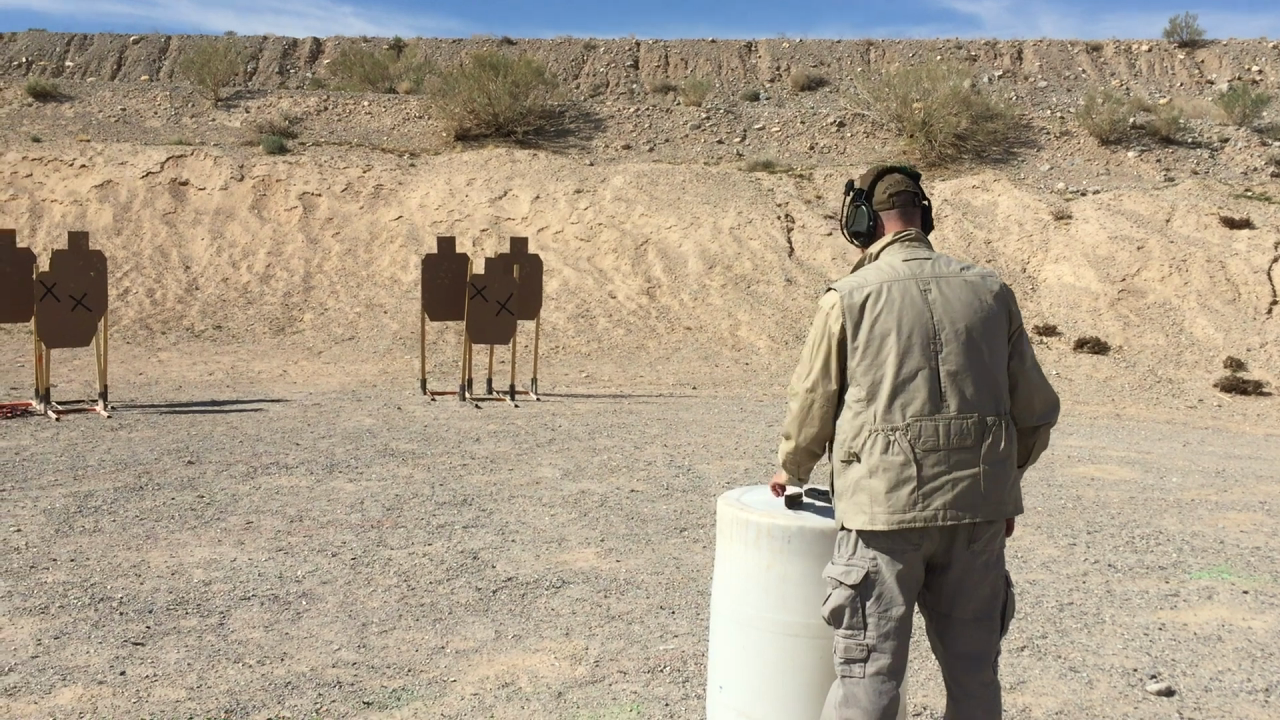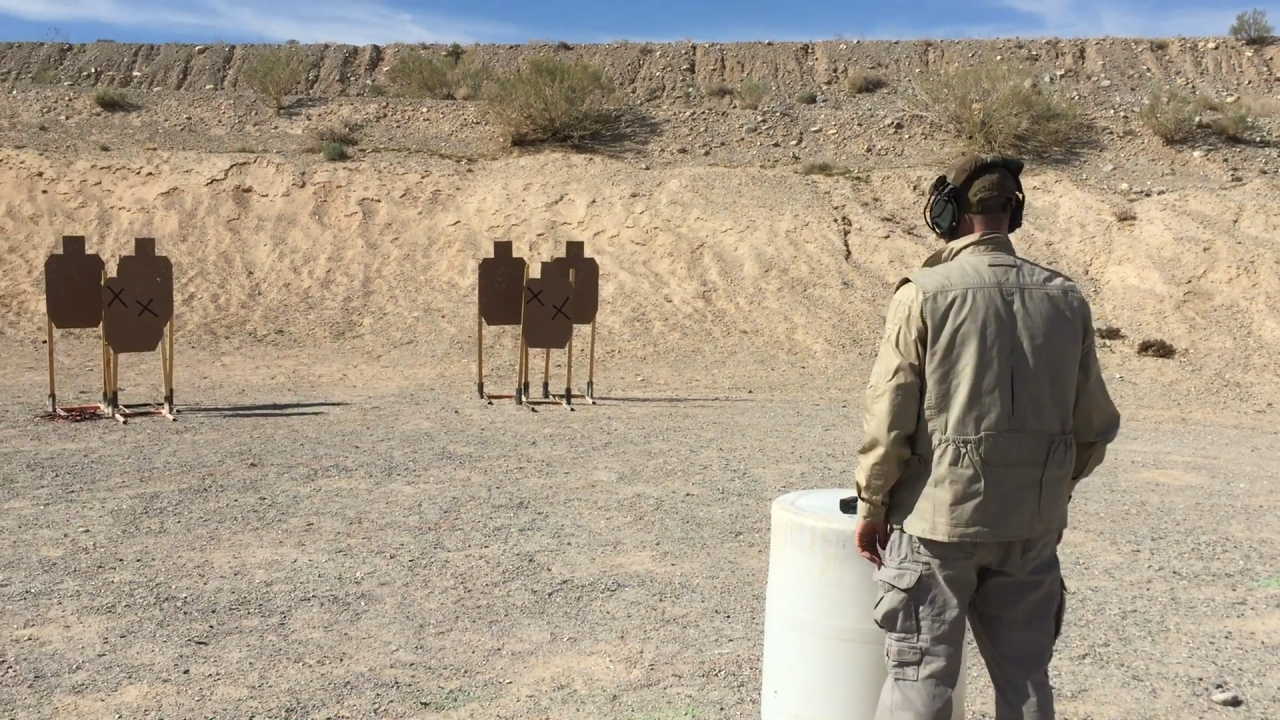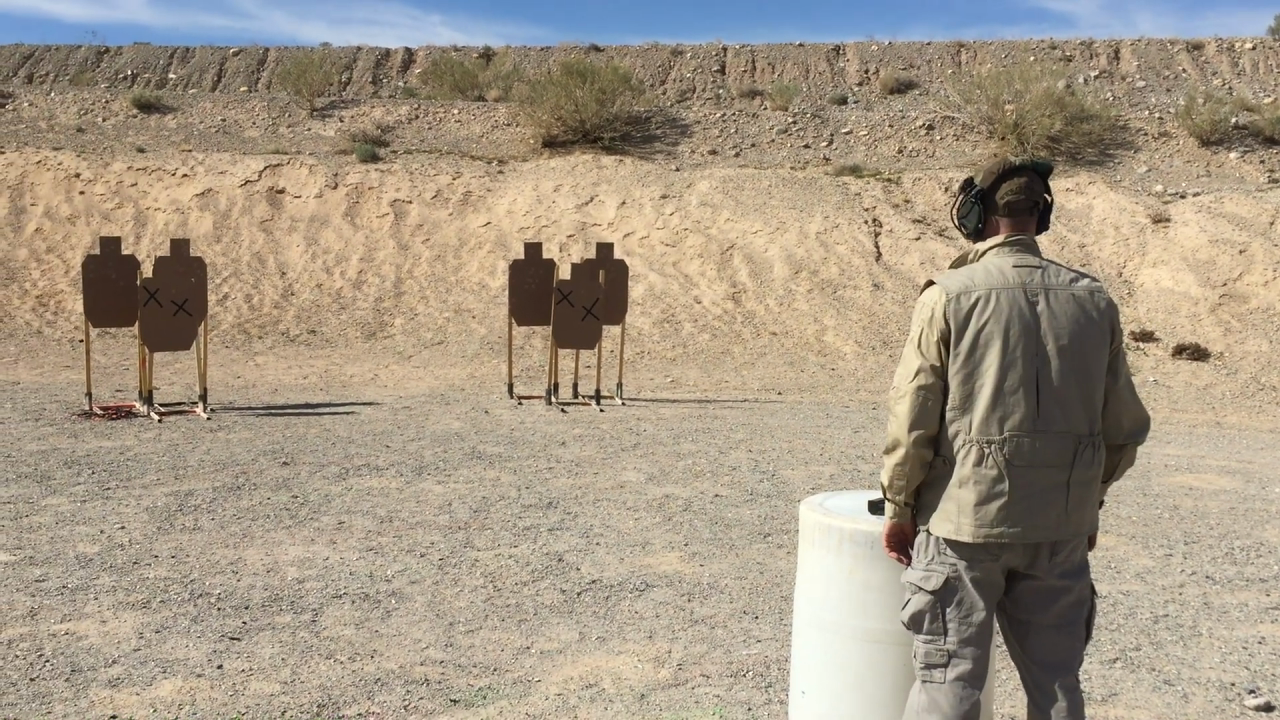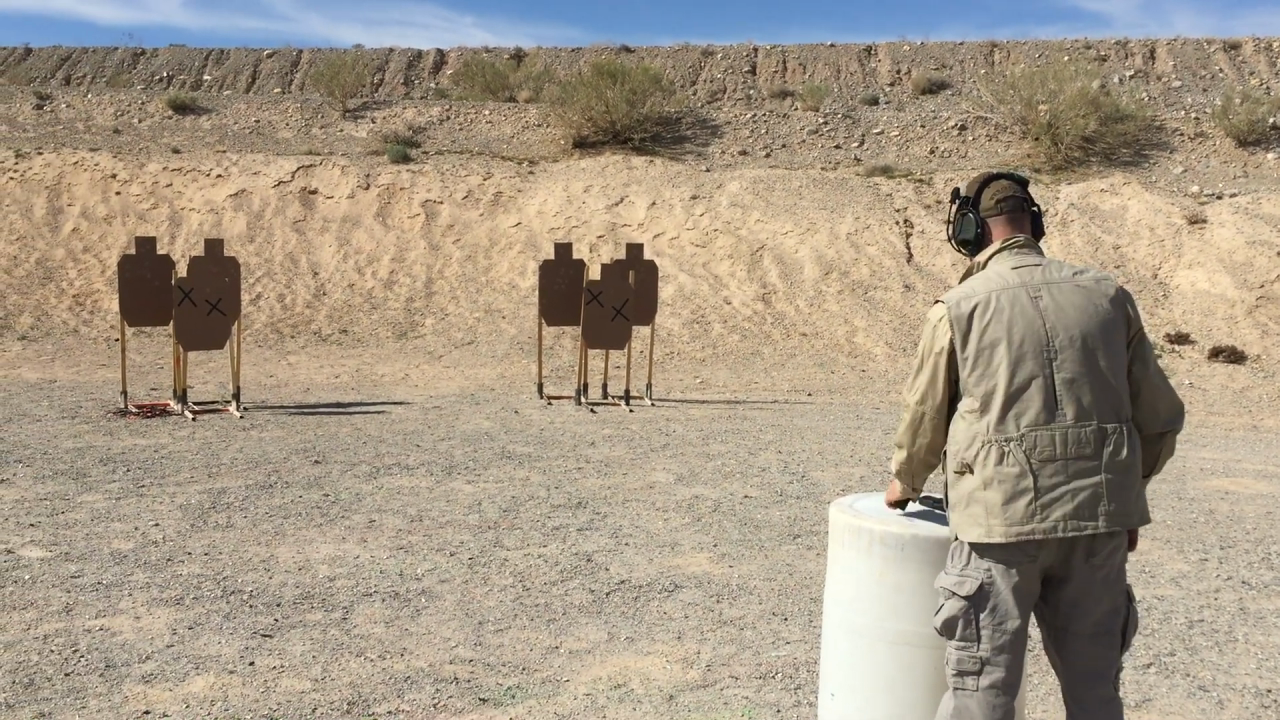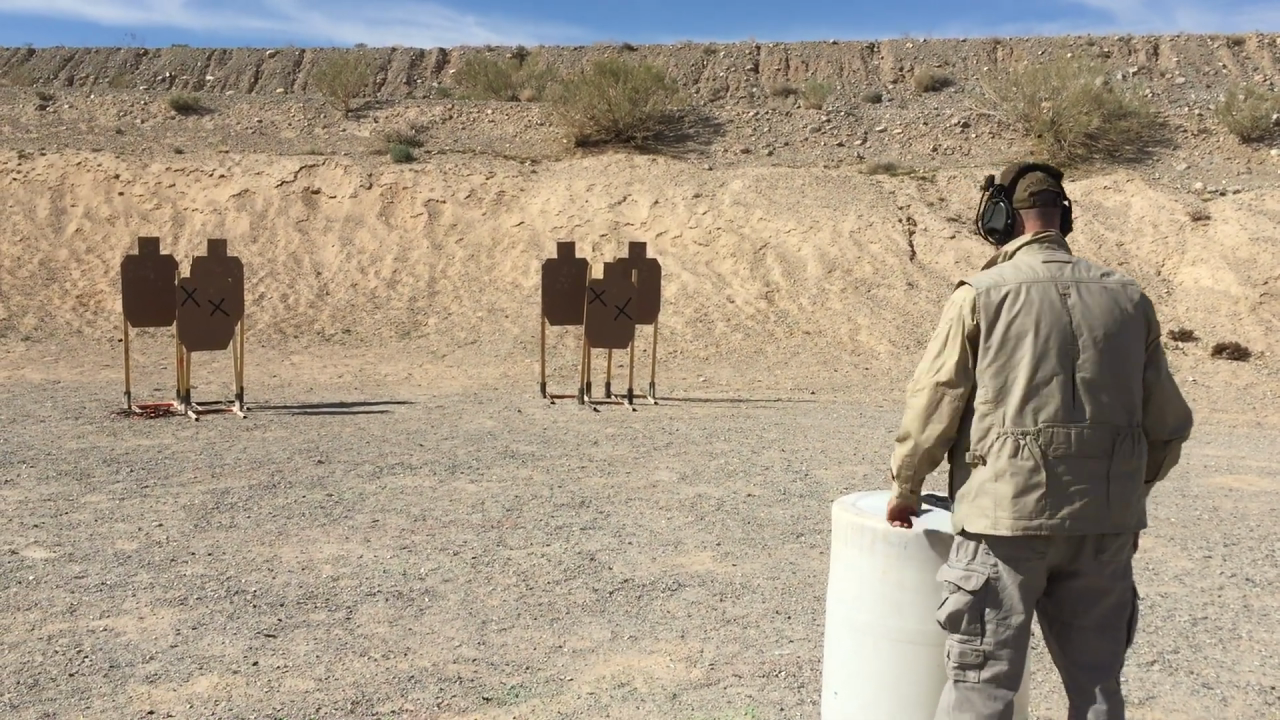
dt=1s
person 1, frame 1
left shoulder: (848, 299)
right shoulder: (990, 290)
left elbow: (812, 406)
right elbow: (1034, 409)
left wrist: (791, 470)
right wrist: (1002, 479)
left hip: (886, 506)
right hip: (976, 508)
left knee: (869, 670)
right knee: (973, 669)
person 1, frame 2
left shoulder: (925, 295)
right shoulder: (1065, 299)
left elbow: (889, 418)
right elbow: (1093, 424)
left wrist: (871, 505)
left hip: (940, 517)
right hip: (1030, 523)
left knee: (920, 674)
person 1, frame 3
left shoulder: (949, 296)
right shoulder: (1093, 301)
left elbow: (913, 416)
right elbow: (1123, 426)
left wrist: (897, 507)
right wrist: (1088, 500)
left hip: (966, 517)
right hip: (1060, 525)
person 1, frame 4
left shoulder: (958, 308)
right shoulder: (1108, 296)
left elbow: (924, 417)
right elbow: (1159, 417)
left wrist: (904, 483)
right wrist: (1125, 496)
left hip: (1001, 518)
right hip: (1097, 517)
person 1, frame 5
left shoulder: (980, 296)
right shoulder: (1128, 297)
left elbow: (934, 407)
right elbow: (1167, 423)
left wrist: (904, 483)
right wrist: (1128, 495)
left hip: (1007, 514)
right hip: (1102, 521)
